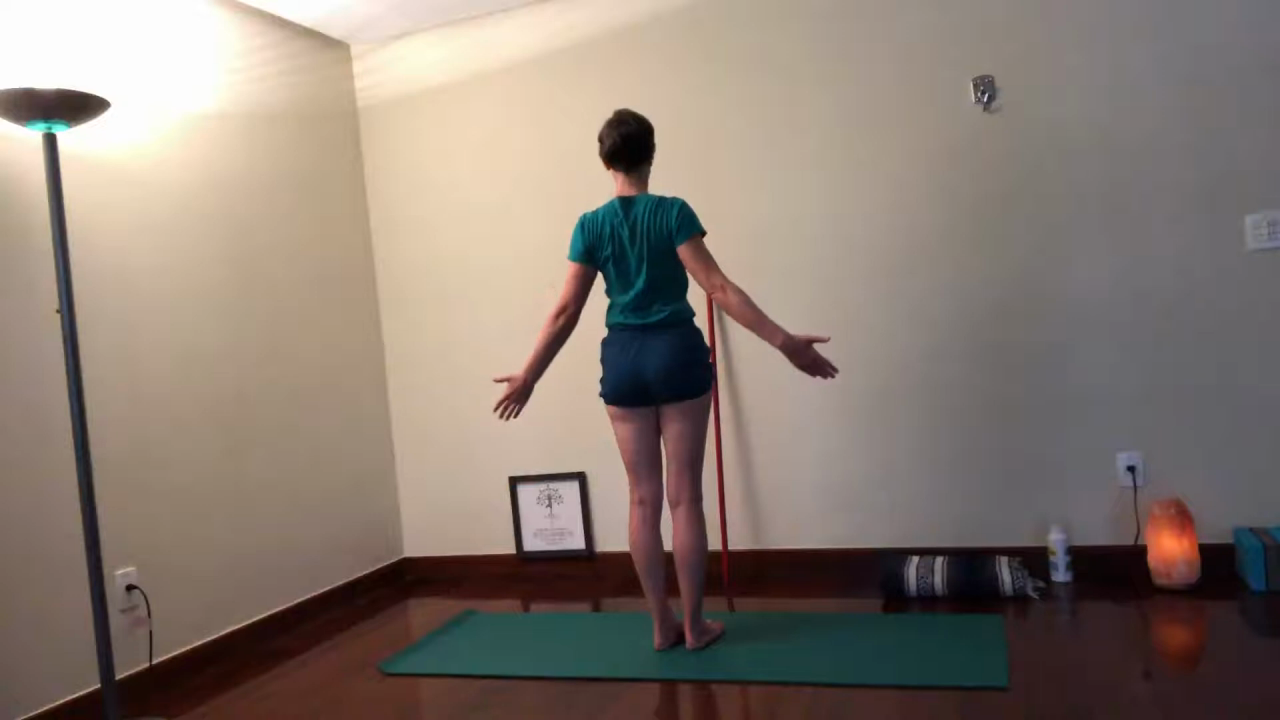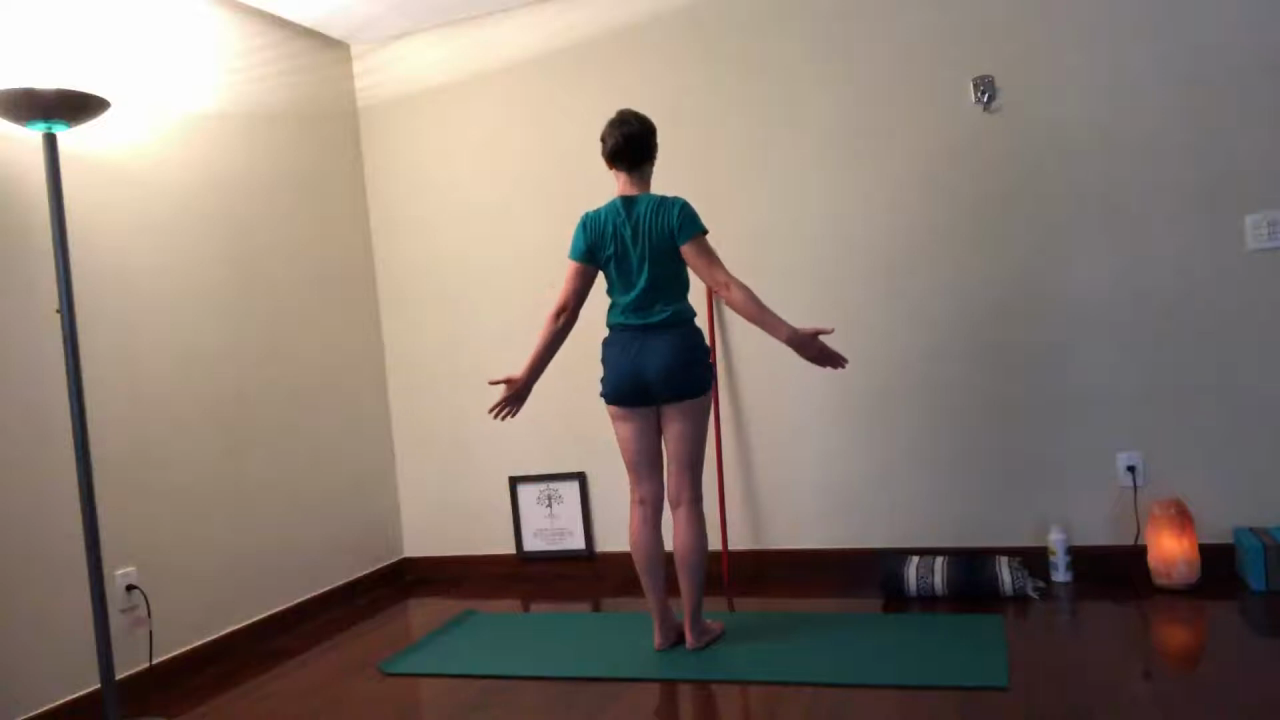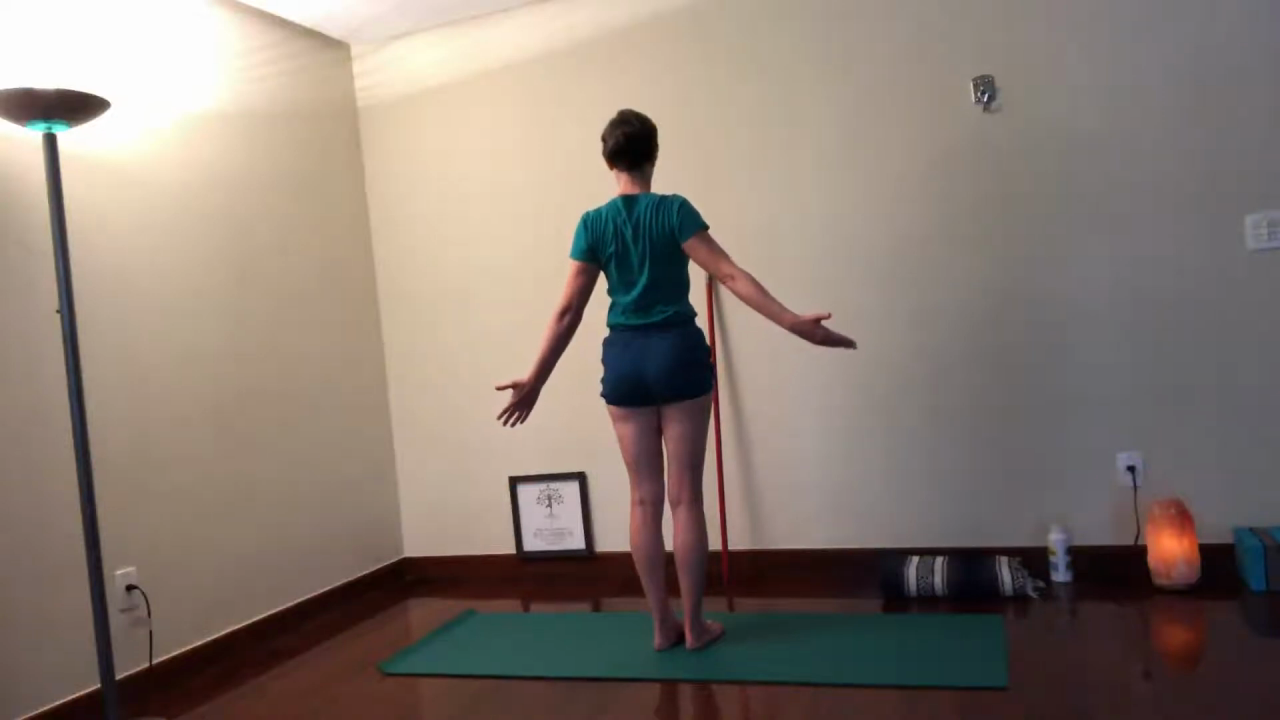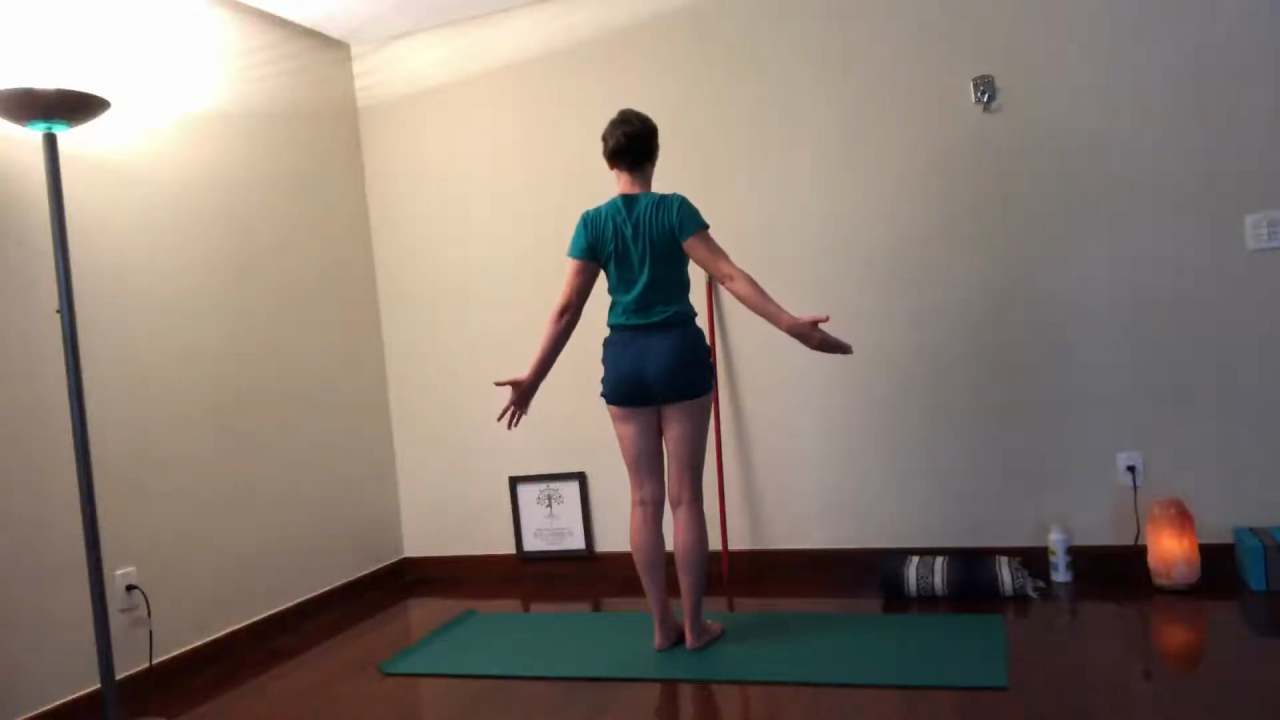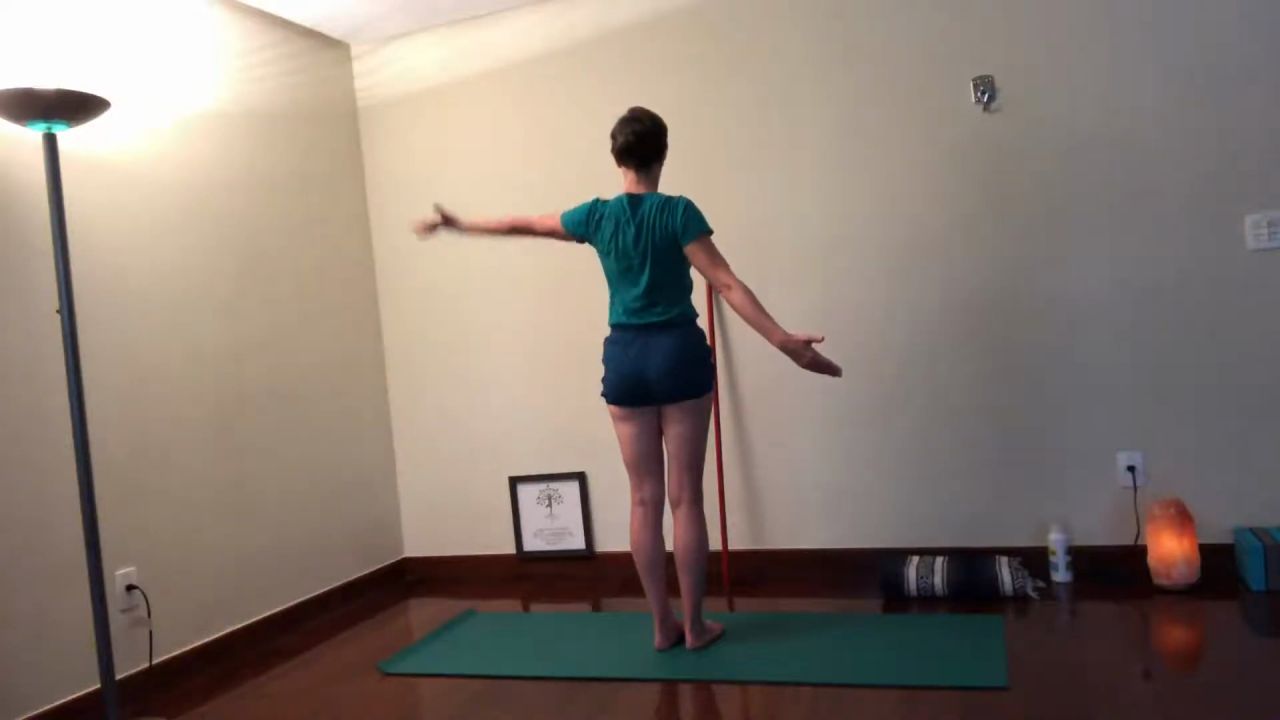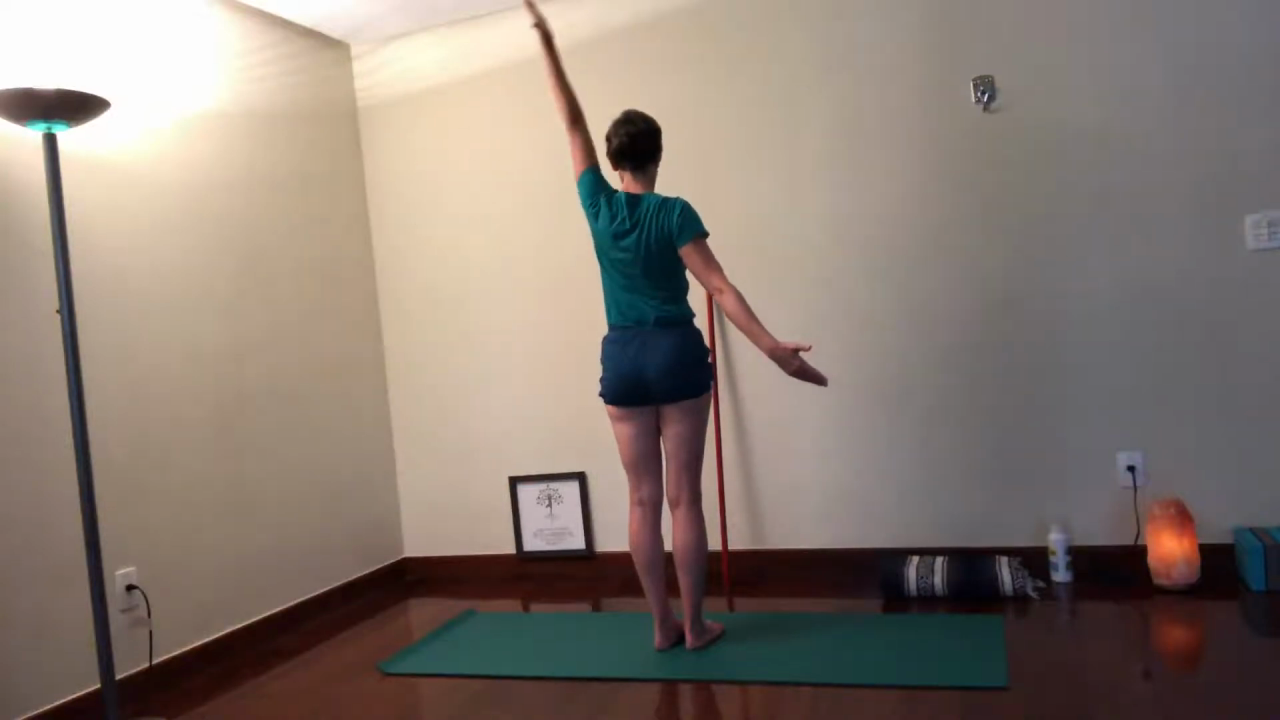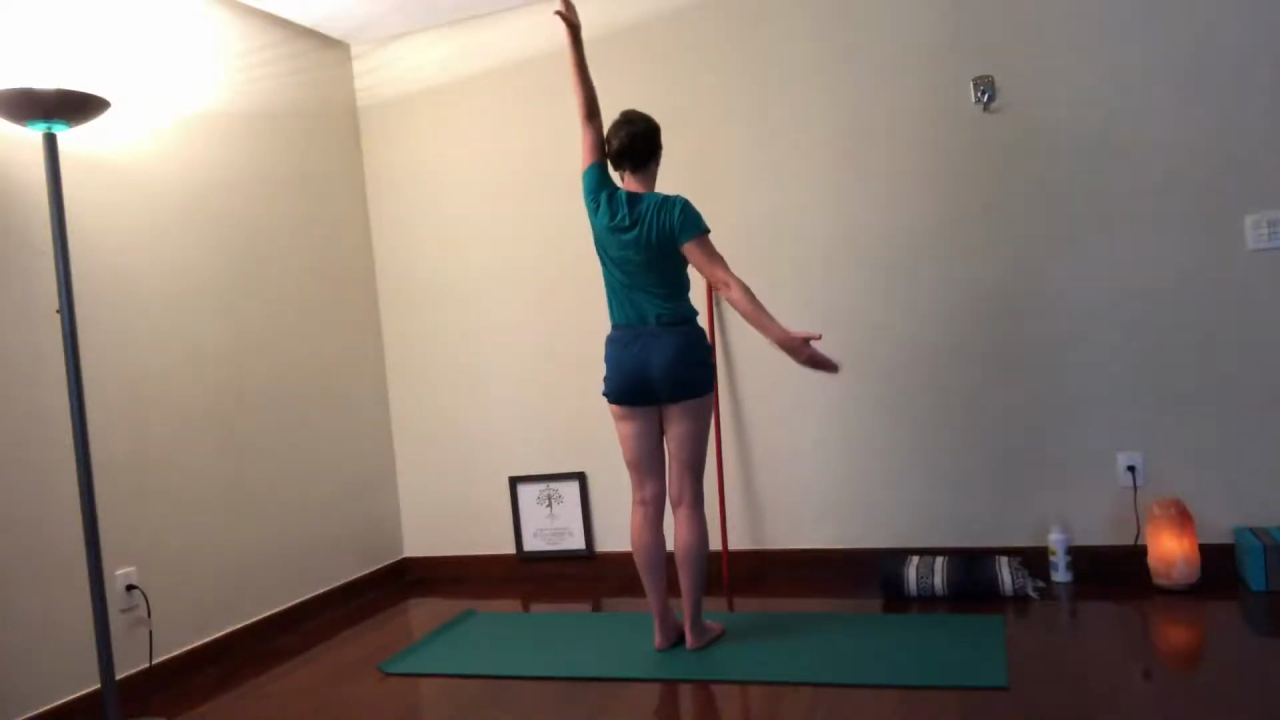
dt=0.7s
person 1, frame 1
left shoulder: (590, 225)
right shoulder: (673, 212)
left elbow: (566, 311)
right elbow: (718, 288)
left wrist: (528, 377)
right wrist: (783, 341)
left hip: (622, 360)
right hip: (677, 353)
left knee: (643, 498)
right knee: (685, 495)
left ankle: (662, 625)
right ankle: (695, 624)
person 1, frame 2
left shoulder: (593, 225)
right shoulder: (674, 212)
left elbow: (565, 311)
right elbow: (724, 285)
left wrist: (527, 378)
right wrist: (791, 335)
left hip: (623, 360)
right hip: (677, 353)
left knee: (644, 498)
right knee: (685, 495)
left ankle: (662, 626)
right ankle: (695, 625)
person 1, frame 3
left shoulder: (592, 224)
right shoulder: (674, 210)
left elbow: (568, 311)
right elbow: (729, 274)
left wrist: (535, 381)
right wrist: (795, 322)
left hip: (623, 359)
right hip: (677, 351)
left knee: (644, 498)
right knee: (685, 495)
left ankle: (662, 624)
right ankle: (694, 624)
person 1, frame 4
left shoulder: (593, 223)
right shoulder: (674, 210)
left elbow: (568, 310)
right elbow: (729, 275)
left wrist: (532, 378)
right wrist: (792, 325)
left hip: (624, 359)
right hip: (677, 351)
left knee: (645, 499)
right knee: (686, 496)
left ankle: (662, 625)
right ankle: (696, 625)
person 1, frame 5
left shoulder: (597, 216)
right shoulder: (678, 212)
left elbow: (522, 226)
right elbow: (726, 284)
left wrist: (458, 223)
right wrist: (784, 341)
left hip: (623, 358)
right hip: (678, 352)
left knee: (644, 499)
right knee: (686, 497)
left ankle: (663, 625)
right ankle: (695, 624)
person 1, frame 6
left shoulder: (597, 205)
right shoulder: (674, 213)
left elbow: (573, 124)
right elbow: (719, 289)
right wrist: (773, 347)
left hip: (622, 358)
right hip: (676, 354)
left knee: (643, 499)
right knee: (685, 498)
left ankle: (662, 625)
right ankle: (696, 625)
person 1, frame 7
left shoulder: (599, 204)
right shoulder: (674, 211)
left elbow: (587, 118)
right elbow: (724, 281)
right wrist: (782, 337)
left hip: (624, 357)
right hip: (677, 353)
left knee: (646, 498)
right knee: (685, 496)
left ankle: (662, 624)
right ankle: (694, 624)
